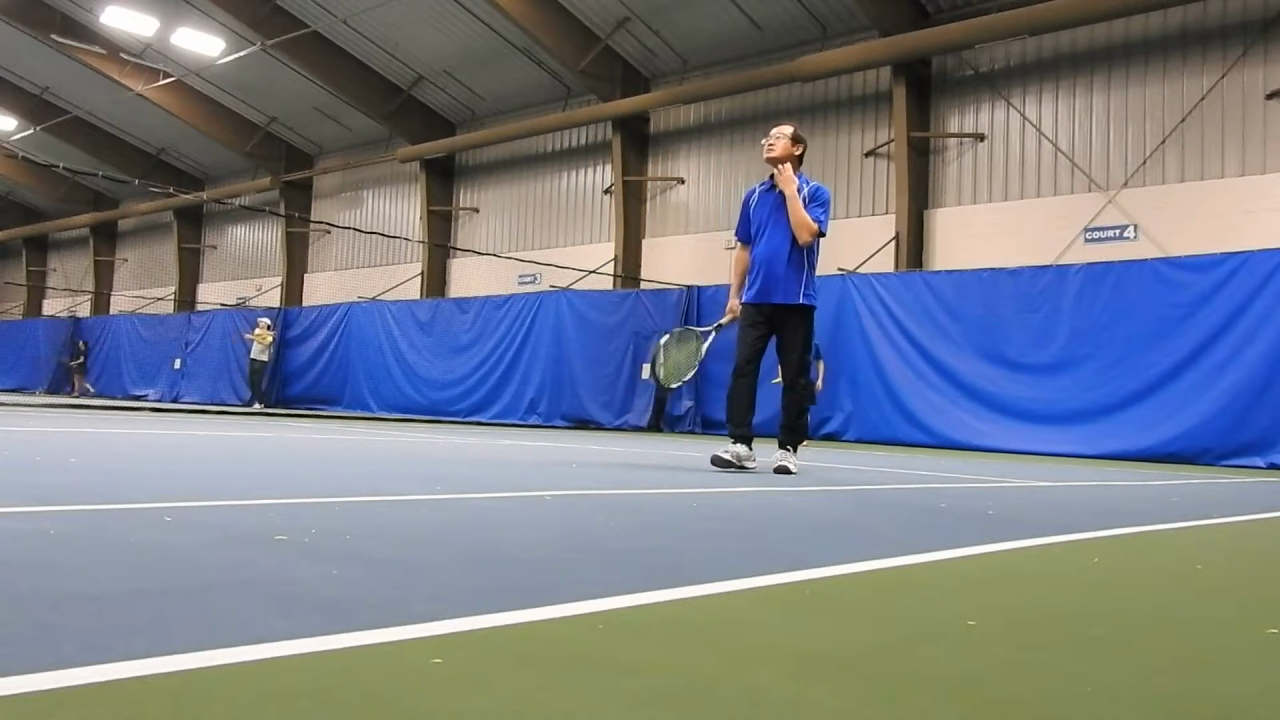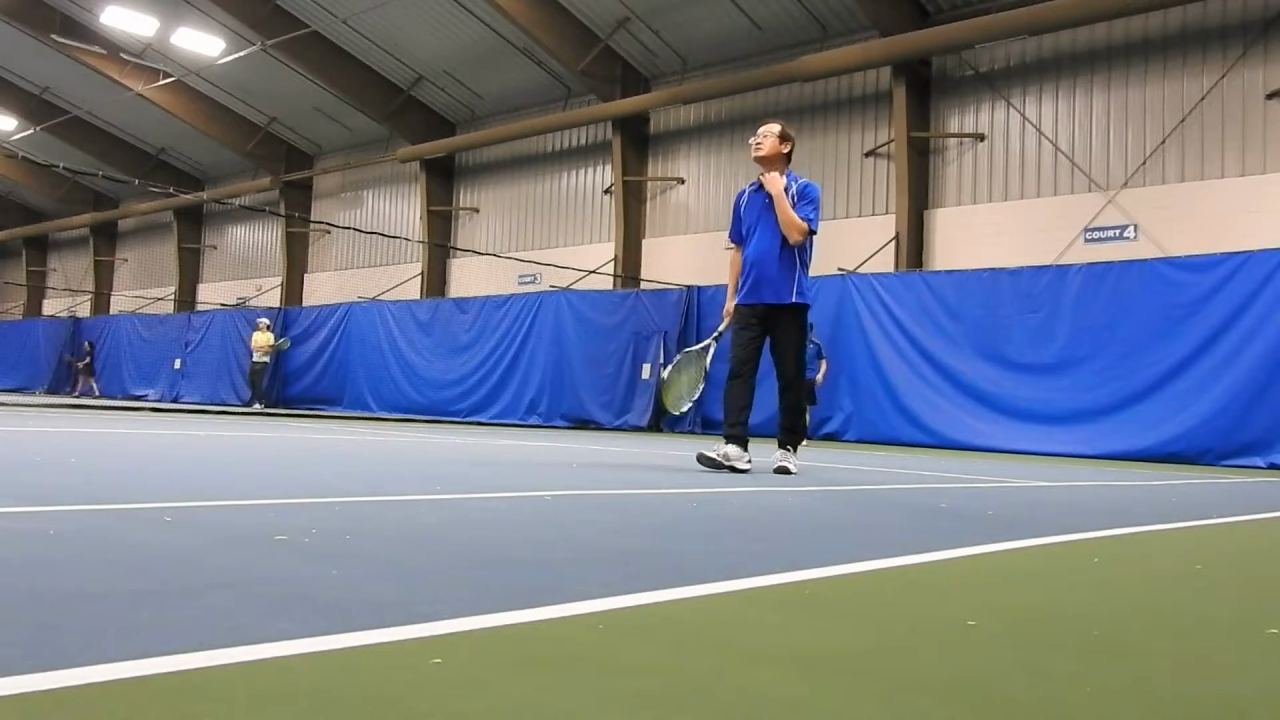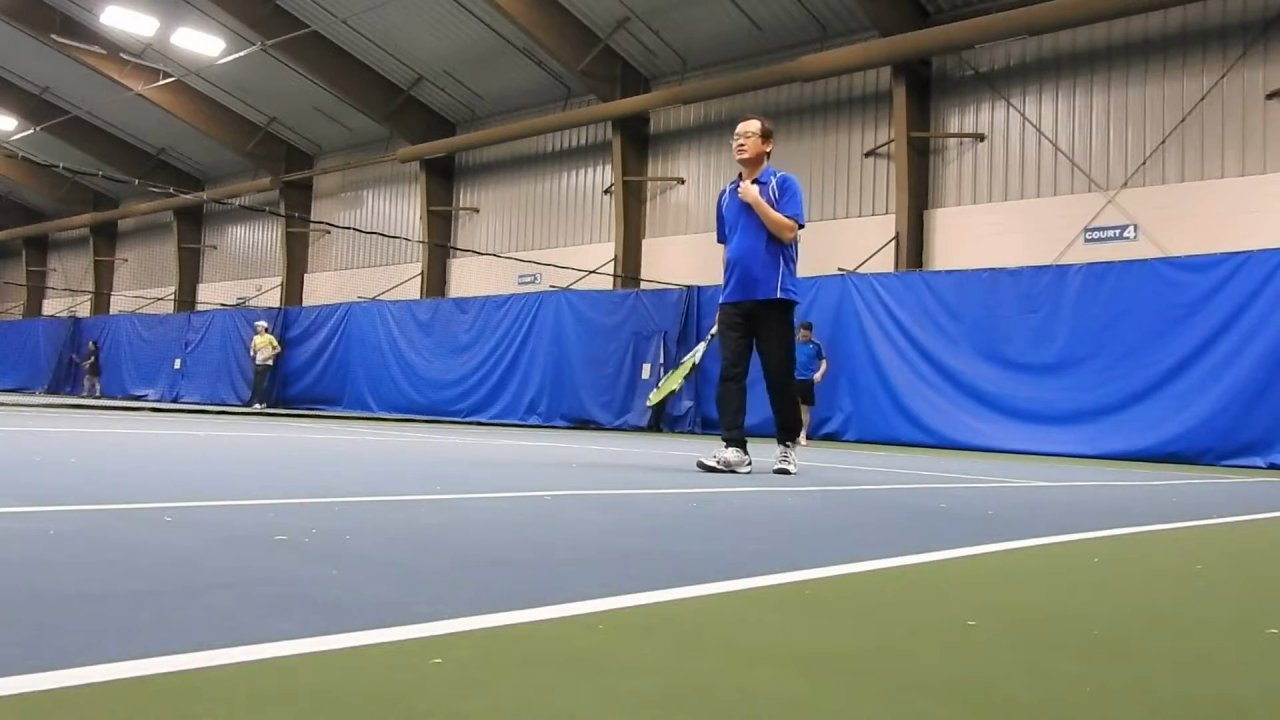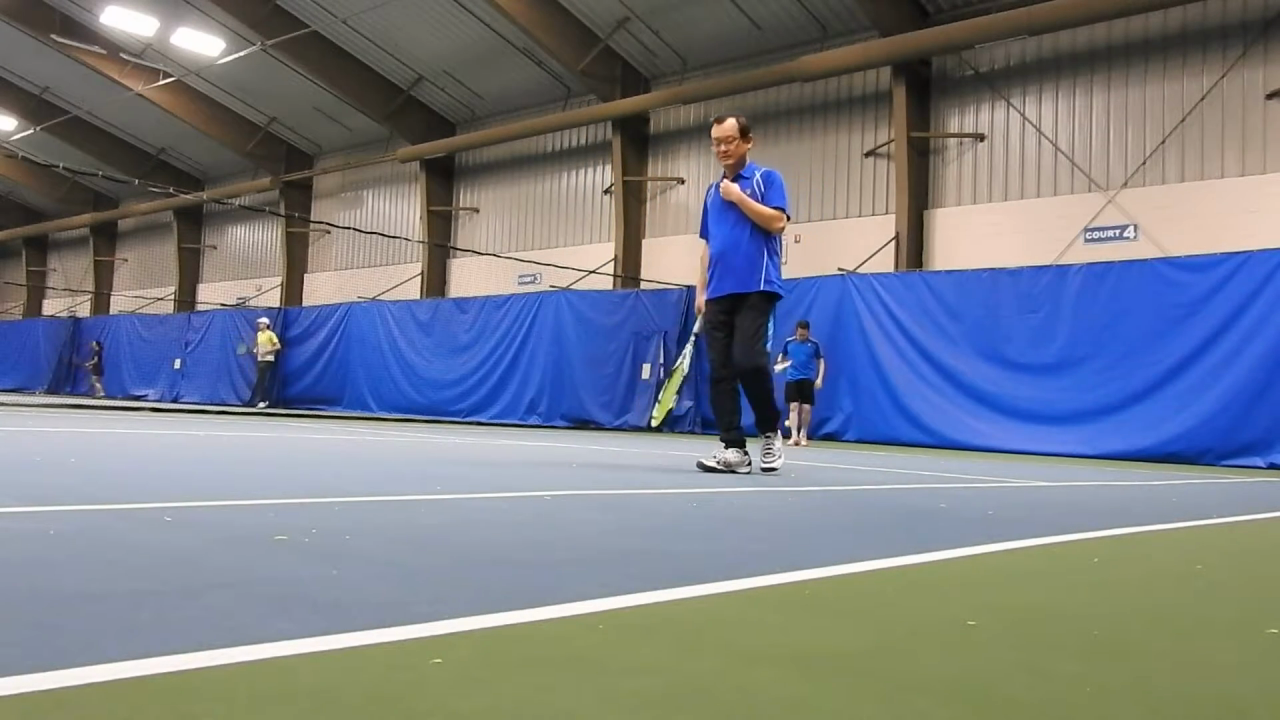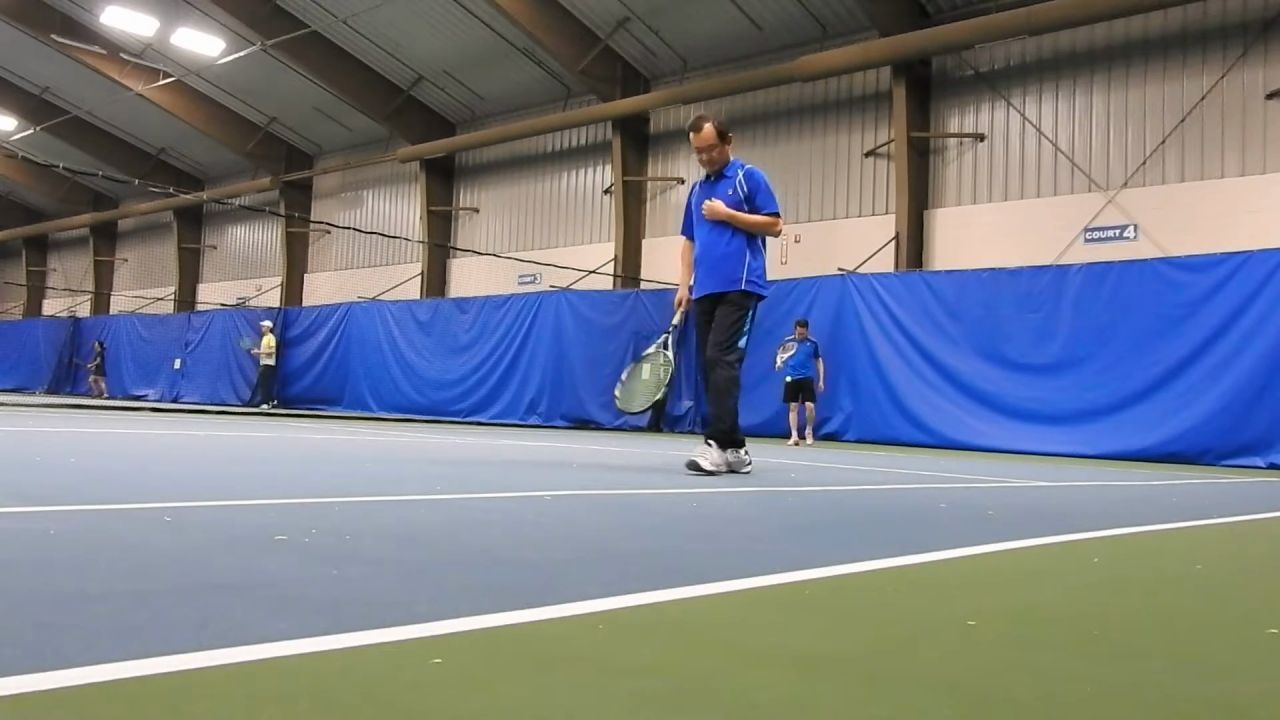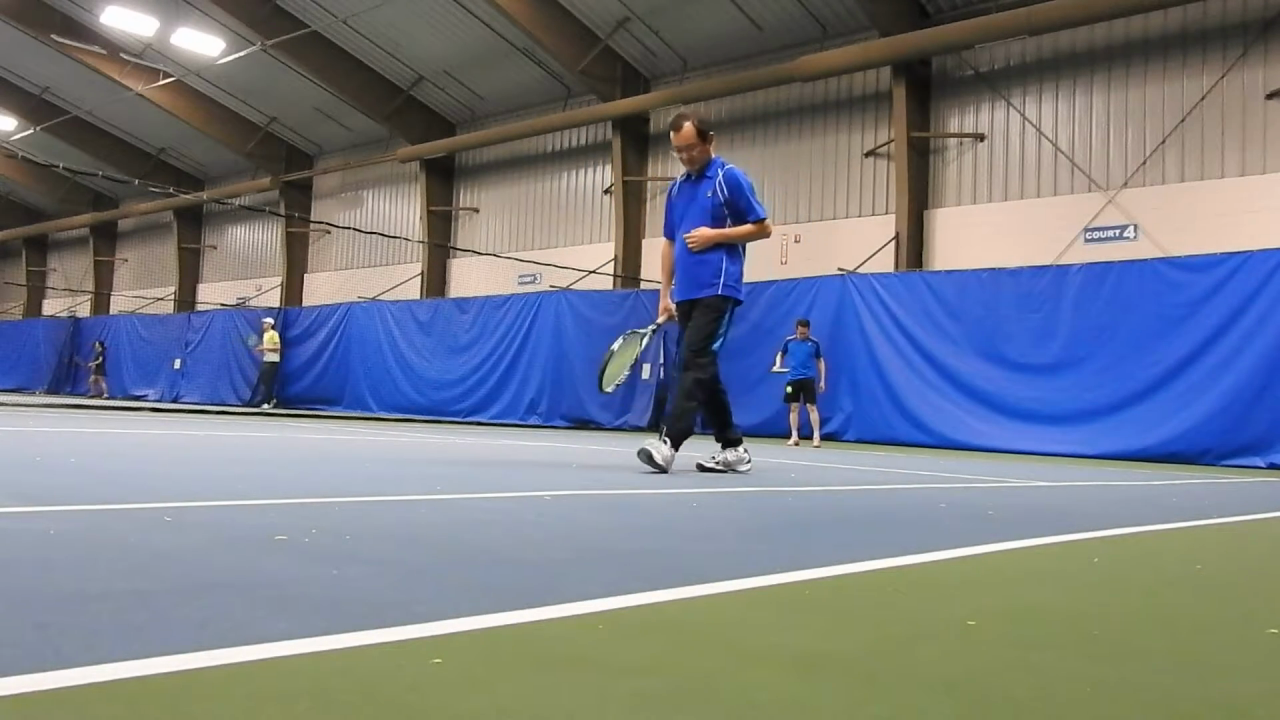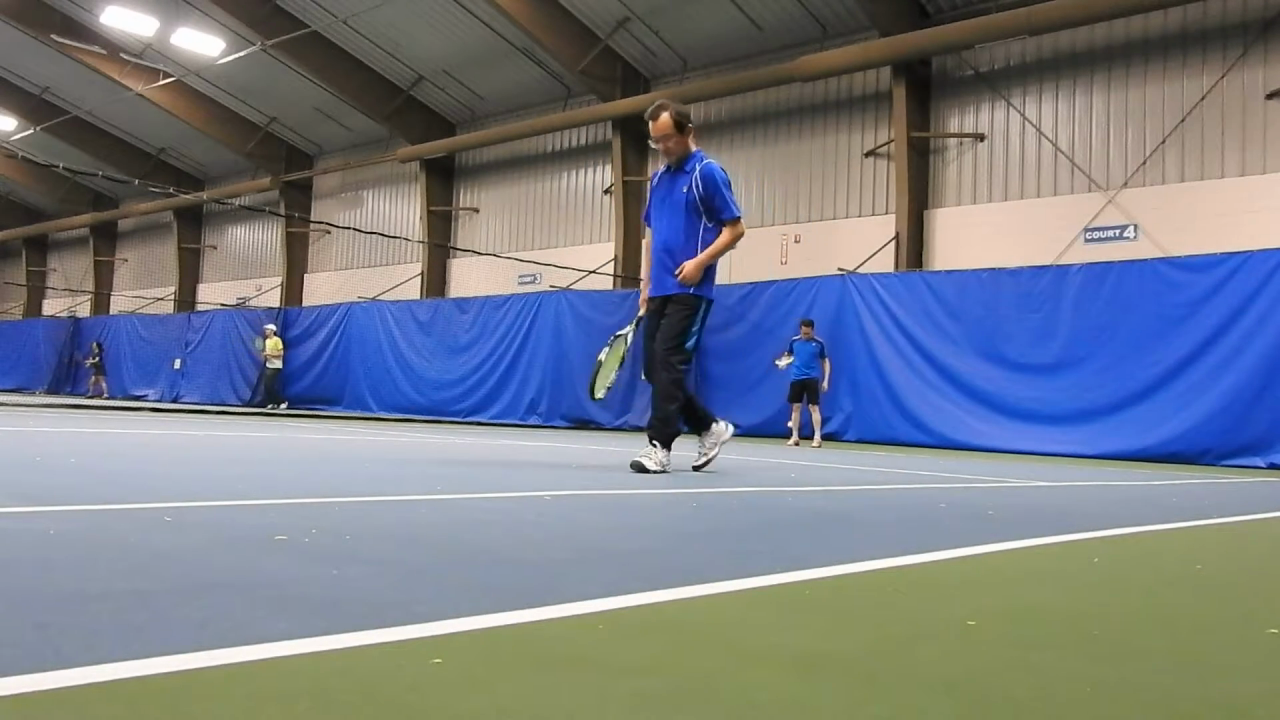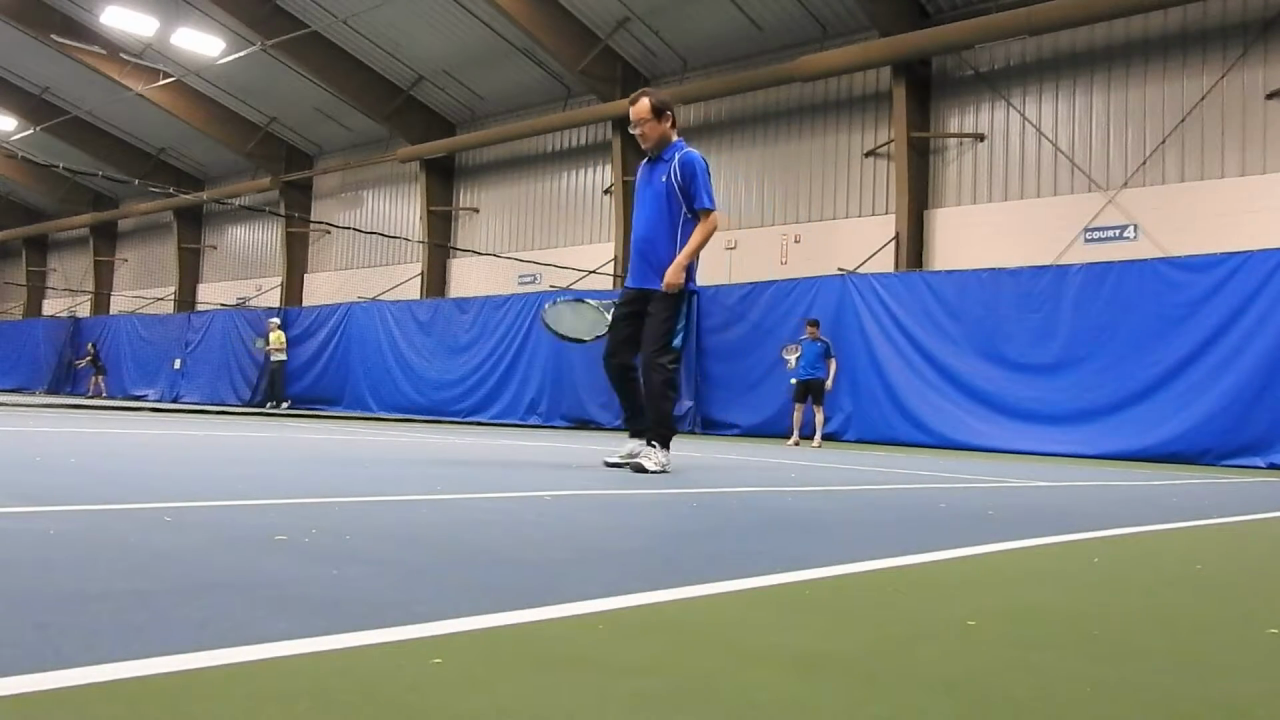
dt=0.2s
person 1, frame 1
left shoulder: (815, 192)
right shoulder: (754, 195)
left elbow: (806, 236)
left wrist: (790, 190)
right wrist: (735, 294)
left hip: (795, 300)
right hip: (755, 299)
left knee: (795, 377)
right knee: (743, 368)
left ankle: (788, 448)
right ankle: (741, 444)
person 1, frame 2
left shoulder: (804, 189)
right shoulder: (745, 196)
left elbow: (797, 235)
left wrist: (777, 192)
right wrist: (731, 296)
left hip: (788, 299)
right hip: (749, 299)
left knee: (790, 376)
right knee: (739, 370)
left ankle: (787, 448)
right ankle: (735, 447)
person 1, frame 3
left shoulder: (784, 184)
right shoulder: (727, 194)
left elbow: (789, 232)
left wrist: (755, 200)
right wrist: (723, 295)
left hip: (772, 295)
right hip: (733, 298)
left knee: (778, 372)
right knee: (730, 372)
left ankle: (787, 444)
right ankle: (735, 449)
person 1, frame 4
left shoulder: (766, 179)
right shoulder: (713, 192)
left elbow: (778, 222)
left wrist: (739, 197)
right wrist: (701, 288)
left hip: (756, 288)
right hip: (720, 292)
left knee: (749, 362)
right knee: (720, 371)
left ankle: (770, 430)
right ankle: (734, 447)
person 1, frame 5
left shoulder: (750, 178)
right shoulder: (696, 190)
left elbow: (774, 224)
left wrist: (728, 214)
right wrist: (683, 285)
left hip: (740, 287)
right hip: (705, 291)
left knee: (723, 361)
right knee: (712, 367)
left ankle: (717, 443)
right ankle: (735, 449)
person 1, frame 6
left shoulder: (731, 179)
right shoulder: (676, 188)
left elbow: (761, 228)
left wrist: (714, 235)
right wrist: (665, 293)
left hip: (717, 290)
right hip: (686, 294)
left knee: (694, 363)
right knee: (702, 371)
left ankle: (668, 443)
right ankle: (733, 447)
person 1, frame 7
left shoulder: (708, 173)
right shoulder: (658, 178)
left elbow: (736, 228)
left wrist: (700, 261)
right wrist: (645, 284)
left hip: (688, 290)
right hip: (659, 290)
left knee: (668, 363)
right knee: (654, 366)
left ankle: (661, 445)
right ankle: (712, 428)
person 1, frame 8
left shoulder: (689, 162)
right shoulder: (644, 167)
left elbow: (708, 221)
left wrist: (680, 265)
left hip: (670, 284)
right hip: (638, 282)
left knee: (658, 363)
right knee: (616, 356)
left ankle: (659, 445)
right ankle: (642, 437)
